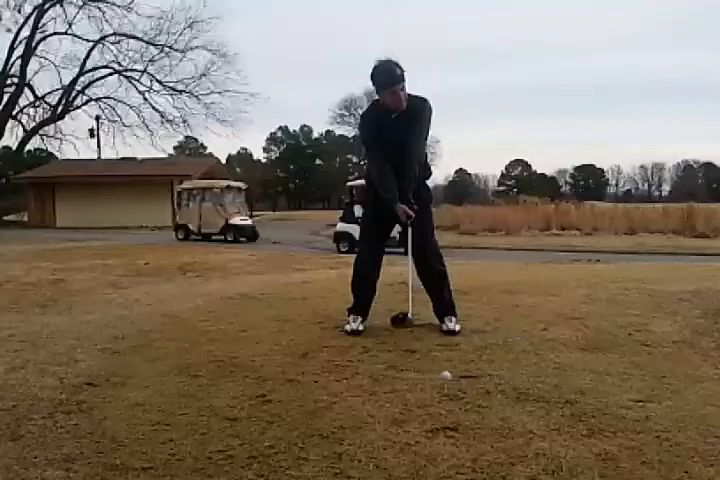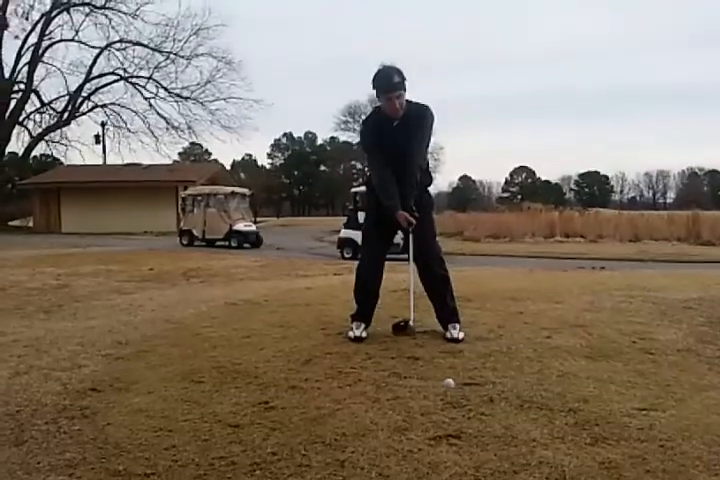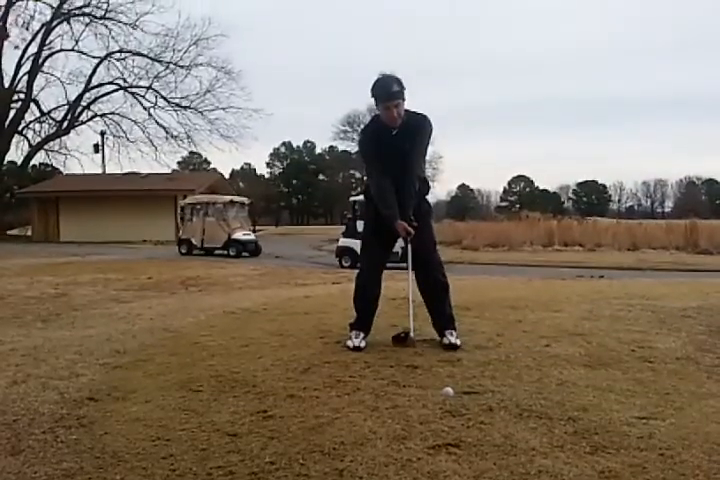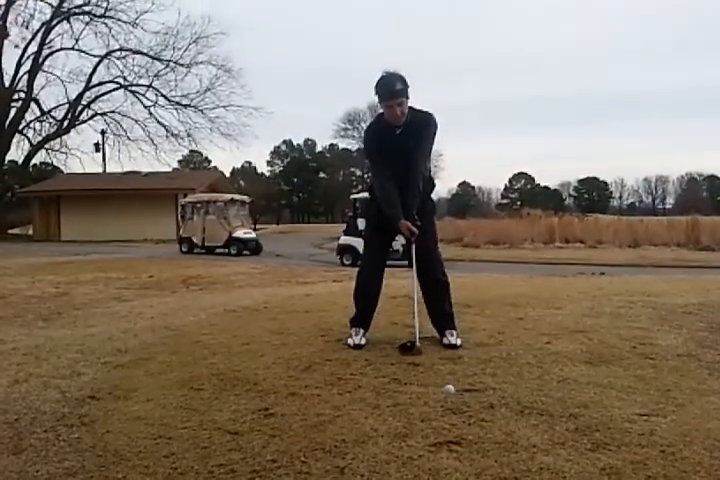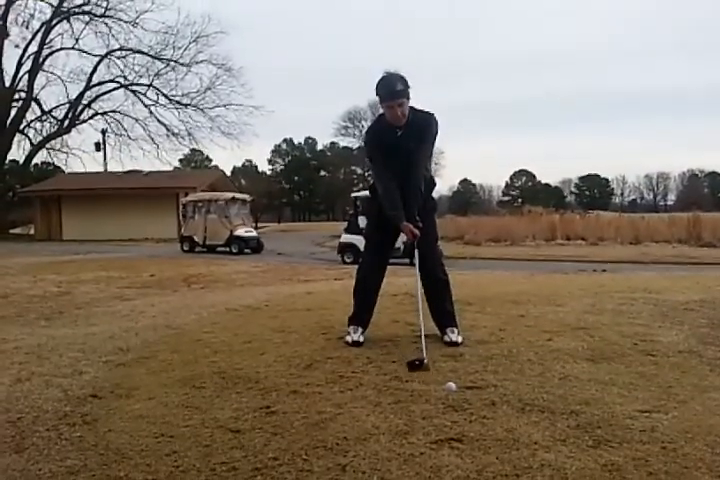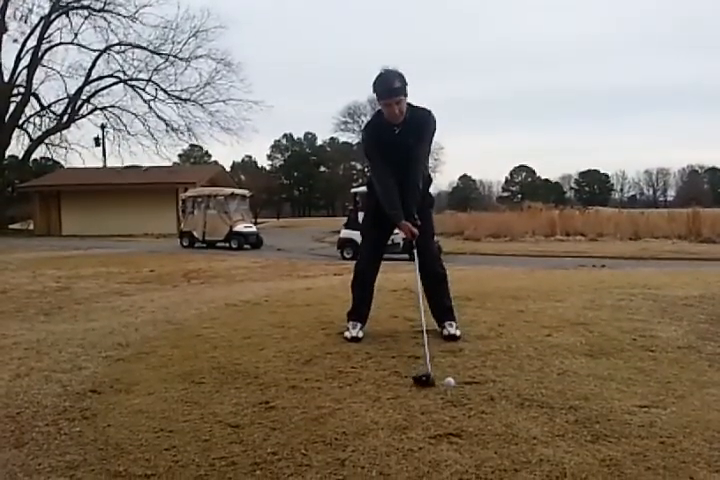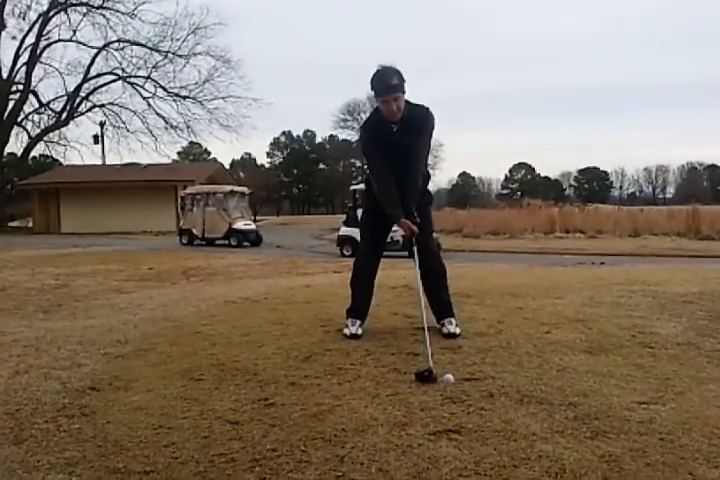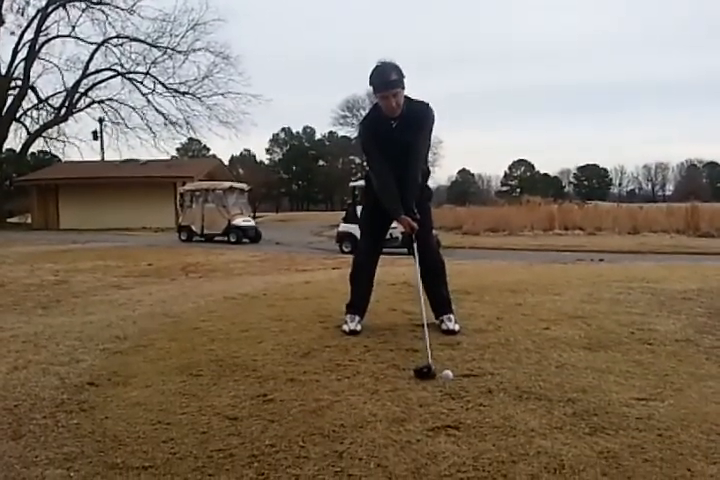
dt=0.5s
person 1, frame 1
left shoulder: (421, 108)
right shoulder: (369, 119)
left elbow: (414, 155)
right elbow: (378, 164)
left wrist: (407, 197)
right wrist: (395, 203)
left hip: (414, 188)
right hip: (381, 191)
left knee: (427, 250)
right knee: (368, 250)
left ankle: (446, 313)
right ankle: (358, 312)
person 1, frame 2
left shoulder: (422, 115)
right shoulder: (370, 125)
left elbow: (415, 162)
right elbow: (379, 171)
left wrist: (407, 204)
right wrist: (395, 210)
left hip: (416, 194)
right hip: (381, 197)
left knee: (429, 256)
right knee: (370, 257)
left ankle: (450, 320)
right ankle: (361, 319)
person 1, frame 3
left shoulder: (421, 124)
right shoulder: (369, 134)
left elbow: (413, 171)
right elbow: (377, 180)
left wrist: (406, 213)
right wrist: (394, 219)
left hip: (414, 202)
right hip: (380, 206)
left knee: (429, 263)
right knee: (370, 265)
left ankle: (446, 327)
right ankle: (360, 328)
person 1, frame 4
left shoulder: (425, 122)
right shoulder: (374, 133)
left elbow: (418, 170)
right elbow: (381, 178)
left wrist: (410, 213)
right wrist: (397, 219)
left hip: (419, 200)
right hip: (383, 203)
left knee: (430, 263)
right knee: (371, 262)
left ankle: (446, 327)
right ankle: (359, 325)
person 1, frame 5
left shoulder: (426, 123)
right shoulder: (374, 133)
left elbow: (419, 170)
right elbow: (384, 180)
left wrist: (412, 215)
right wrist: (400, 220)
left hip: (420, 199)
right hip: (384, 202)
left knee: (431, 260)
right knee: (372, 260)
left ankle: (448, 324)
right ankle: (357, 323)
person 1, frame 6
left shoulder: (424, 120)
right shoulder: (372, 131)
left elbow: (417, 168)
right elbow: (382, 178)
left wrist: (410, 213)
right wrist: (398, 219)
left hip: (417, 195)
right hip: (381, 198)
left knee: (429, 255)
right knee: (368, 255)
left ankle: (446, 318)
right ankle: (356, 319)
person 1, frame 7
left shoulder: (422, 117)
right shoulder: (370, 128)
left elbow: (417, 166)
right elbow: (380, 176)
left wrist: (410, 210)
right wrist: (398, 217)
left hip: (415, 192)
right hip: (380, 195)
left knee: (428, 251)
right knee: (367, 252)
left ankle: (445, 315)
right ankle: (355, 316)
person 1, frame 8
left shoulder: (422, 113)
right shoulder: (369, 125)
left elbow: (416, 163)
right elbow: (379, 173)
left wrist: (409, 207)
right wrist: (397, 213)
left hip: (415, 189)
right hip: (380, 191)
left knee: (428, 247)
right knee: (367, 248)
left ankle: (444, 312)
right ankle: (354, 312)
